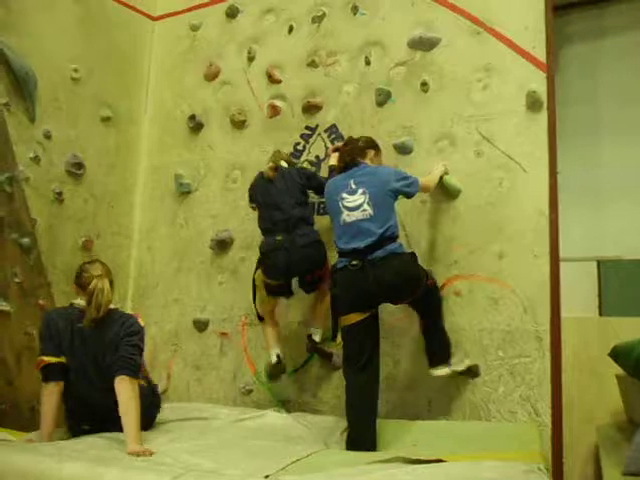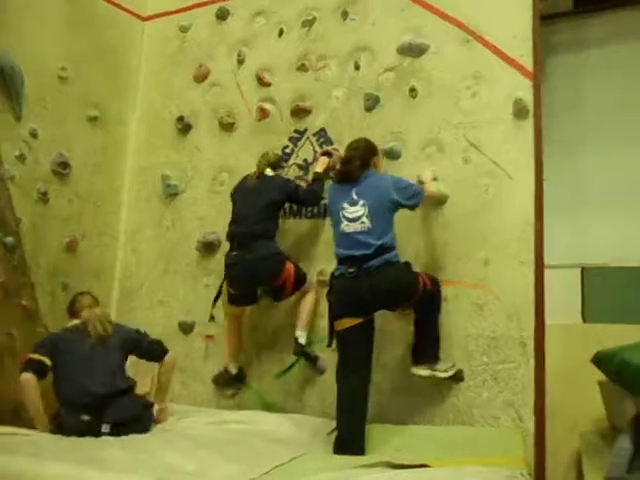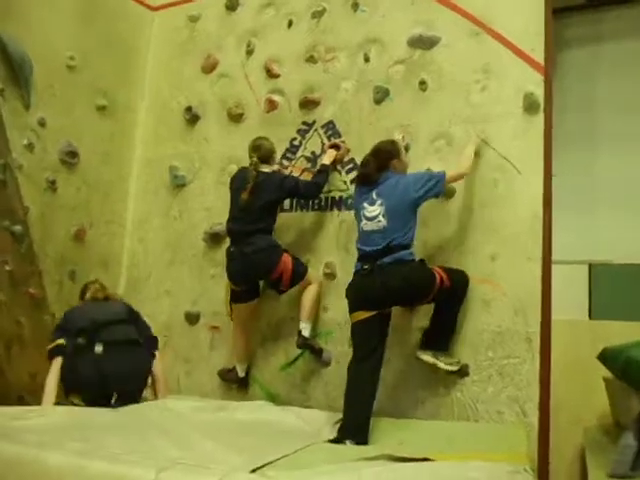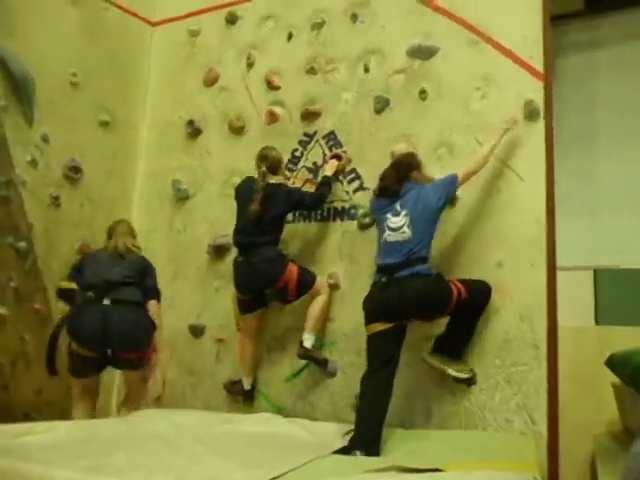
dt=0.5s
person 1, frame 1
left shoulder: (332, 187)
right shoulder: (384, 174)
right elbow: (427, 185)
right wrist: (438, 170)
left hip: (349, 279)
right hip: (390, 268)
left knee: (359, 366)
right knee: (427, 289)
left ankle: (360, 445)
right ankle: (440, 358)
person 1, frame 2
left shoulder: (335, 190)
right shoulder: (387, 184)
right elbow: (436, 195)
right wrist: (428, 179)
left hip: (346, 287)
right hip: (386, 279)
left knee: (352, 370)
right knee: (430, 287)
left ankle: (347, 447)
right ankle: (426, 359)
person 1, frame 3
left shoulder: (362, 188)
right shoulder: (407, 184)
right elbow: (463, 171)
left wrist: (392, 147)
right wrist: (471, 147)
left hip: (364, 283)
right hip: (401, 277)
left knee: (364, 361)
right knee: (457, 280)
left ankle: (351, 435)
right ankle: (434, 347)
person 1, frame 4
left shoulder: (381, 202)
right shoulder: (429, 194)
right elbow: (474, 167)
left wrist: (395, 161)
right wrist: (503, 132)
left hip: (380, 296)
right hip: (418, 290)
left knee: (377, 372)
right knee: (480, 292)
left ankle: (361, 447)
right ankle: (446, 354)
person 2, frame 1
left shoulder: (258, 182)
right shoulder: (299, 173)
left elbow: (255, 204)
left hip: (274, 250)
right hip: (307, 245)
left knee: (266, 310)
right knee: (324, 287)
left ankle: (275, 359)
right ankle: (315, 339)
person 2, frame 2
left shoulder: (242, 185)
right shoulder: (281, 184)
right elbow: (312, 197)
right wrist: (319, 170)
left hip: (236, 260)
right hip: (265, 257)
left knee: (234, 318)
right knee: (309, 289)
left ankle: (233, 372)
right ankle: (301, 342)
person 2, frame 3
left shoulder: (239, 177)
right shoulder: (278, 181)
right elbow: (312, 188)
right wrist: (327, 161)
left hip: (236, 256)
right hip: (263, 252)
left knee: (241, 321)
right knee: (312, 281)
left ankle: (240, 373)
right ankle: (305, 335)
person 2, frame 4
left shoulder: (244, 187)
right shoulder: (284, 193)
right elbow: (316, 200)
right wrist: (329, 173)
left hip: (243, 267)
right hip: (270, 262)
left knee: (247, 331)
right knee: (322, 289)
left ankle: (246, 386)
right ankle: (307, 345)
person 3, frame 1
left shoulder: (54, 321)
right shoulder: (128, 324)
left elbow: (52, 383)
right elbow: (125, 379)
left wrist: (44, 441)
right wrist: (133, 442)
left hip: (82, 428)
person 3, frame 2
left shoulder: (55, 341)
right shoulder: (121, 332)
left elbow: (27, 377)
right elbow: (168, 358)
left wrist: (42, 425)
right wrist: (160, 403)
left hip: (75, 429)
right hip: (125, 424)
person 3, frame 3
left shoulder: (69, 316)
right shoulder: (125, 309)
left elbow: (57, 362)
right elbow: (153, 353)
left hip: (82, 366)
right hip: (126, 360)
person 3, frame 4
left shoulder: (87, 259)
right shoulder: (142, 262)
left elbow: (65, 299)
right elbow: (153, 303)
right wrist: (153, 349)
left hip: (86, 318)
right hip: (129, 317)
left knee: (83, 399)
right knee: (135, 395)
